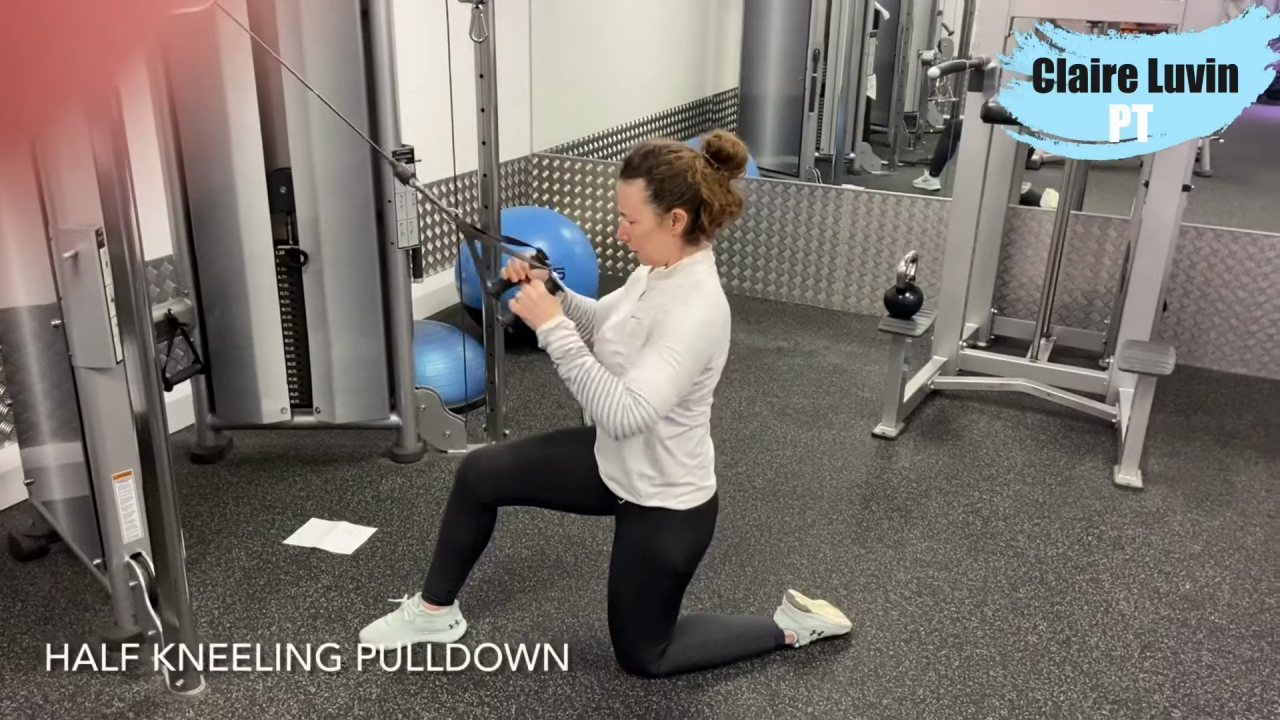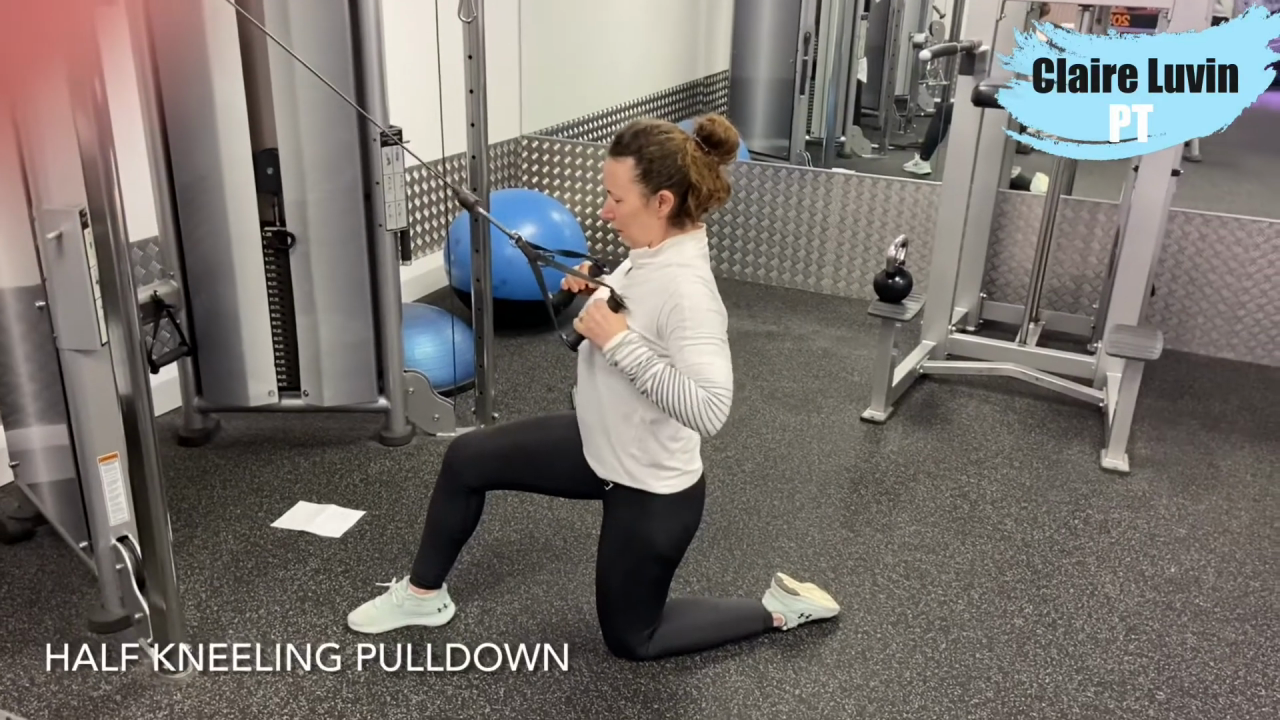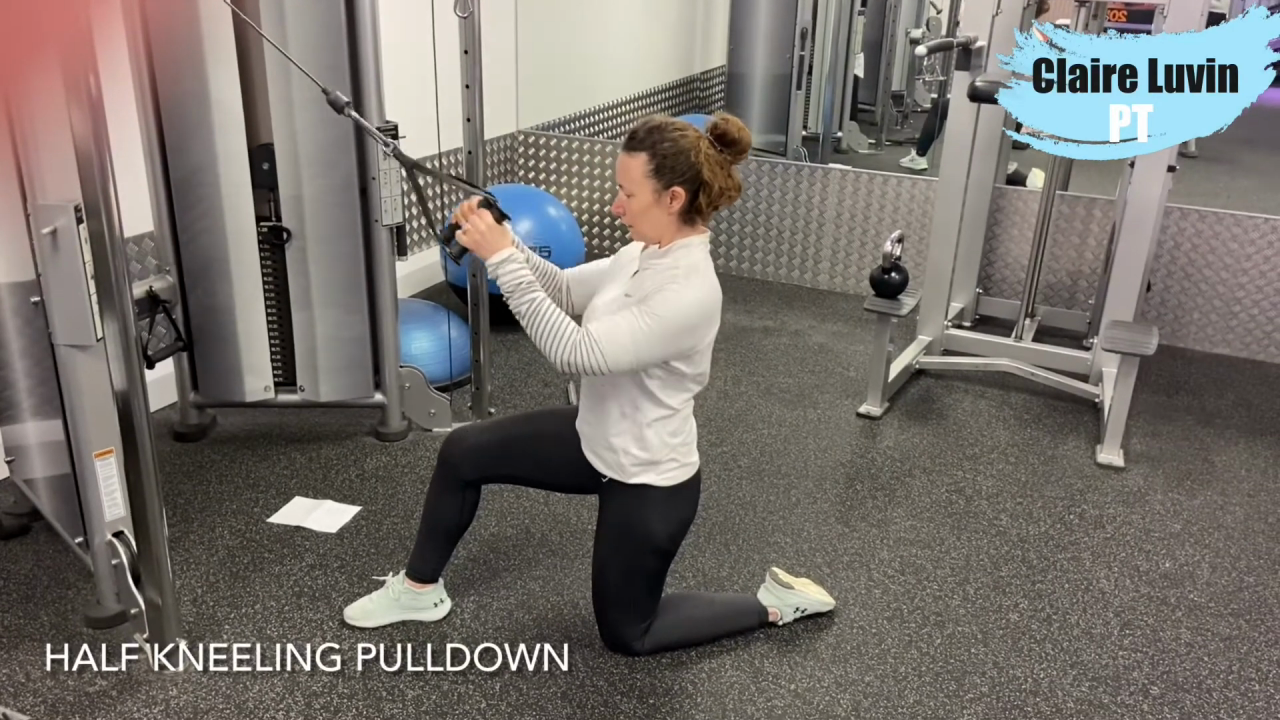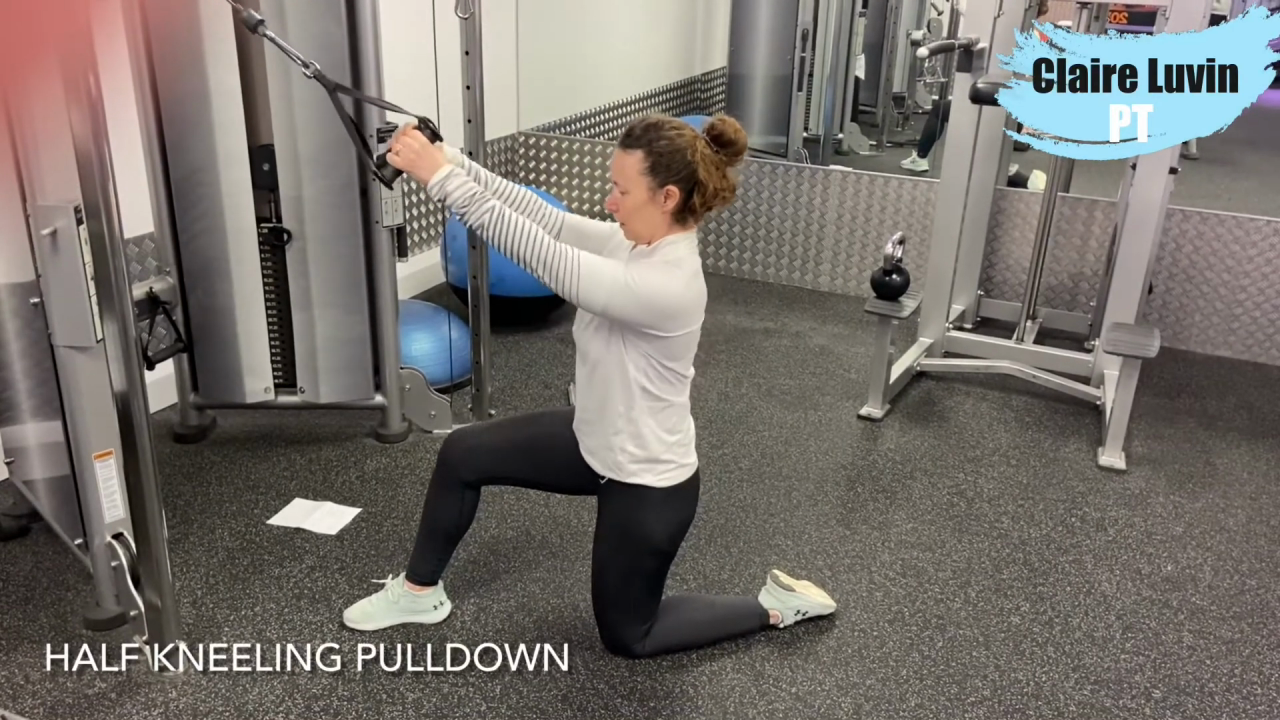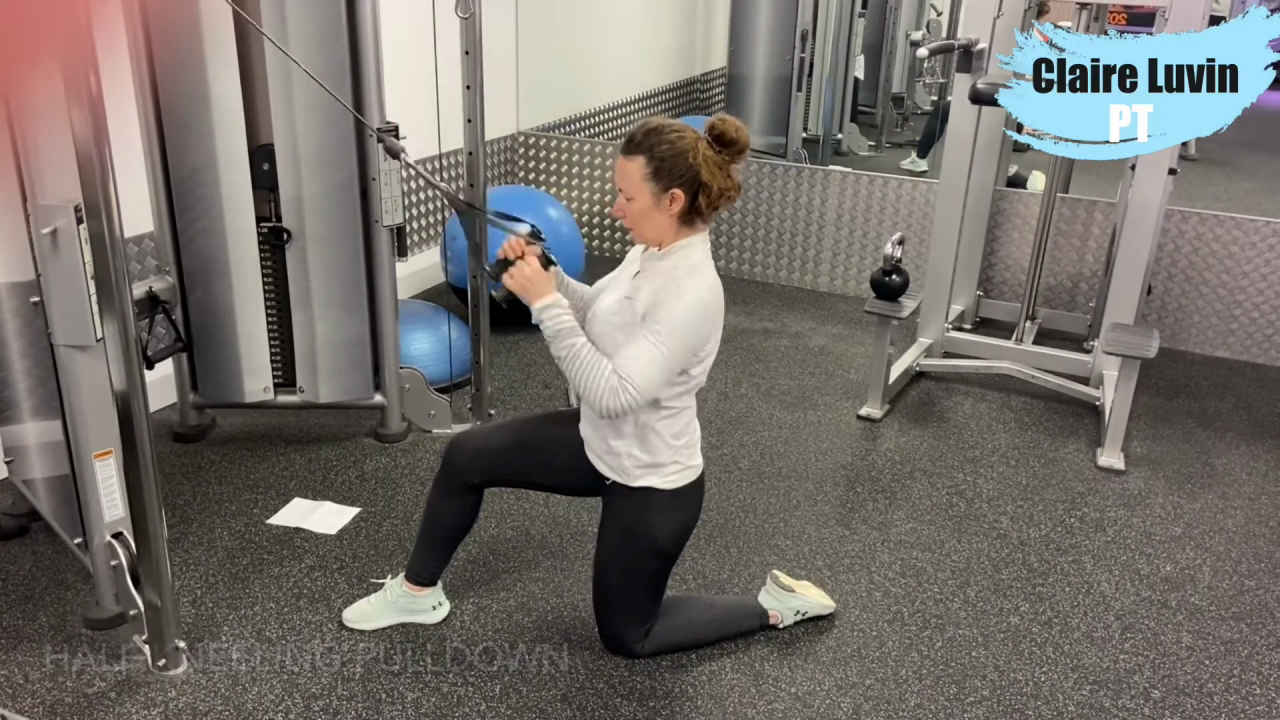
dt=1s
person 1, frame 1
left shoulder: (696, 309)
right shoulder: (662, 269)
left elbow: (621, 412)
right elbow: (603, 324)
left wrist: (550, 326)
right wrist: (548, 290)
left hip: (665, 502)
right hip: (615, 462)
left knee: (641, 654)
right knee: (480, 474)
left ankle: (792, 624)
right ankle: (435, 611)
person 1, frame 2
left shoulder: (686, 288)
right shoulder: (652, 253)
left elbow: (708, 409)
left wrist: (618, 341)
right wrist: (597, 293)
left hip: (653, 487)
right hip: (600, 445)
left knee: (630, 637)
right knee: (466, 459)
left ankle: (781, 609)
right ankle: (423, 595)
person 1, frame 3
left shoulder: (689, 293)
right shoulder: (650, 250)
left elbow: (575, 352)
right elbow: (568, 291)
left wrist: (502, 260)
right wrist: (504, 244)
left hip: (649, 481)
right hip: (599, 438)
left knee: (626, 631)
right knee: (463, 452)
left ankle: (776, 604)
right ankle: (419, 589)
person 1, frame 4
left shoulder: (668, 284)
right shoulder: (642, 241)
left elbow: (543, 255)
right elbow: (545, 218)
left wrist: (442, 178)
right wrist: (448, 159)
left hip: (648, 483)
right hip: (596, 439)
left knee: (626, 634)
right knee: (463, 454)
left ankle: (777, 606)
right ankle: (419, 591)
person 1, frame 5
left shoulder: (691, 293)
right shoulder: (656, 251)
left elbow: (611, 394)
right elbow: (592, 312)
left wrist: (543, 302)
right wrist: (543, 274)
left hip: (652, 484)
right hip: (601, 443)
left knee: (626, 636)
right knee: (466, 456)
left ankle: (776, 607)
right ankle: (418, 592)
